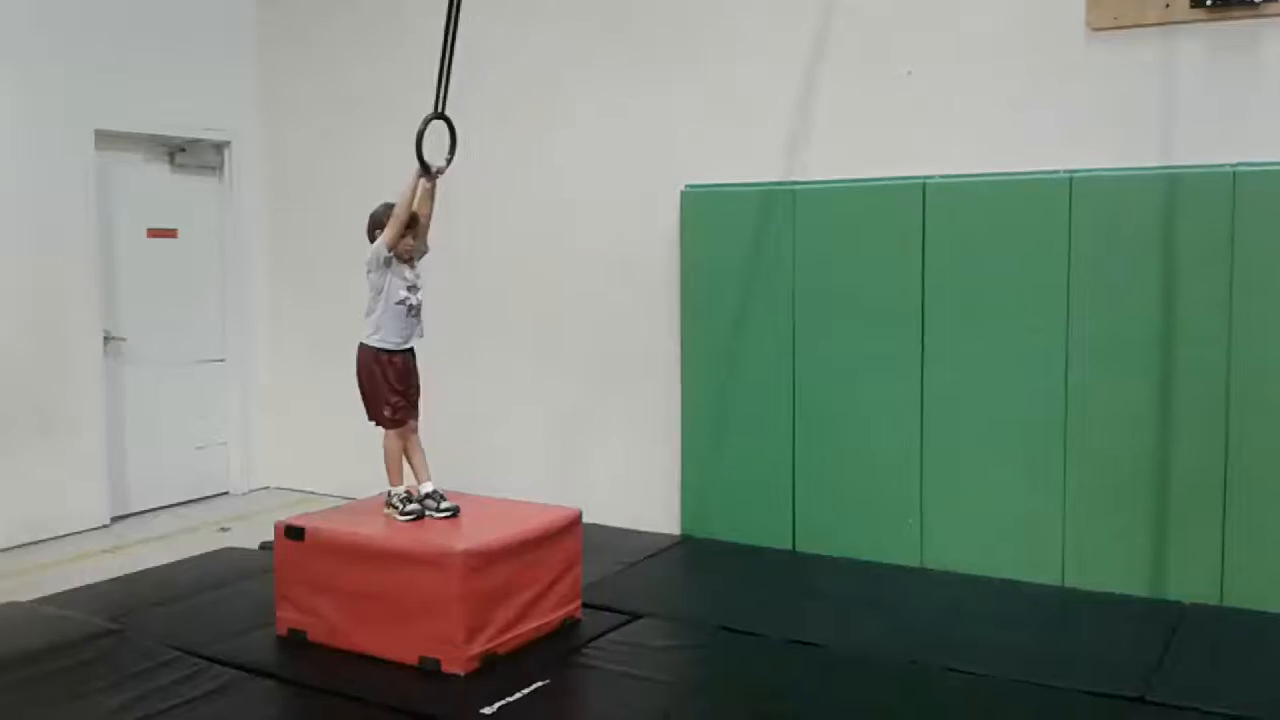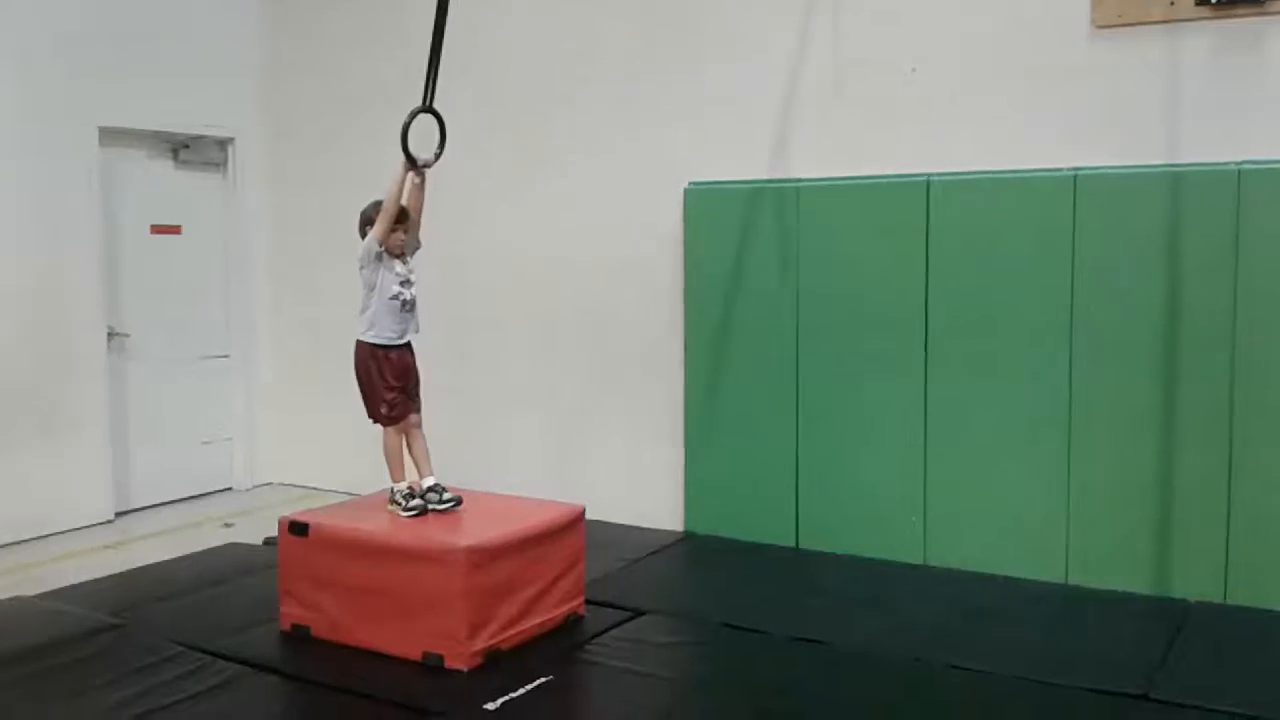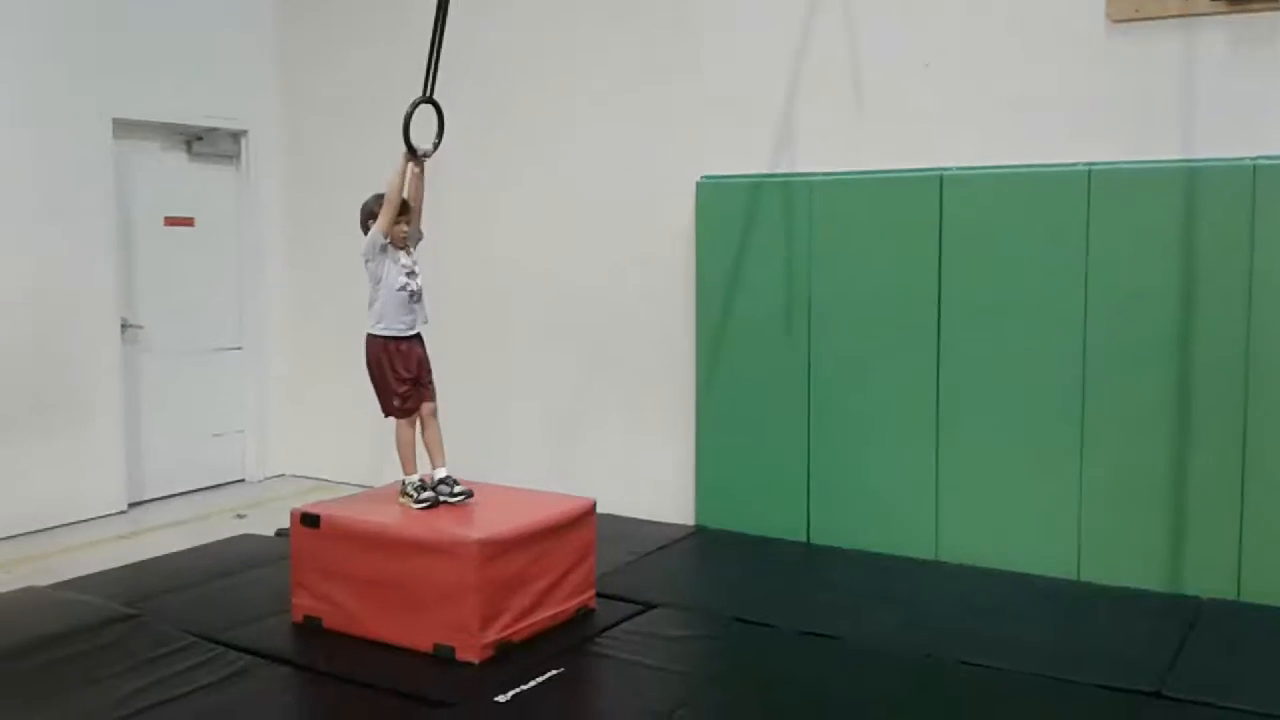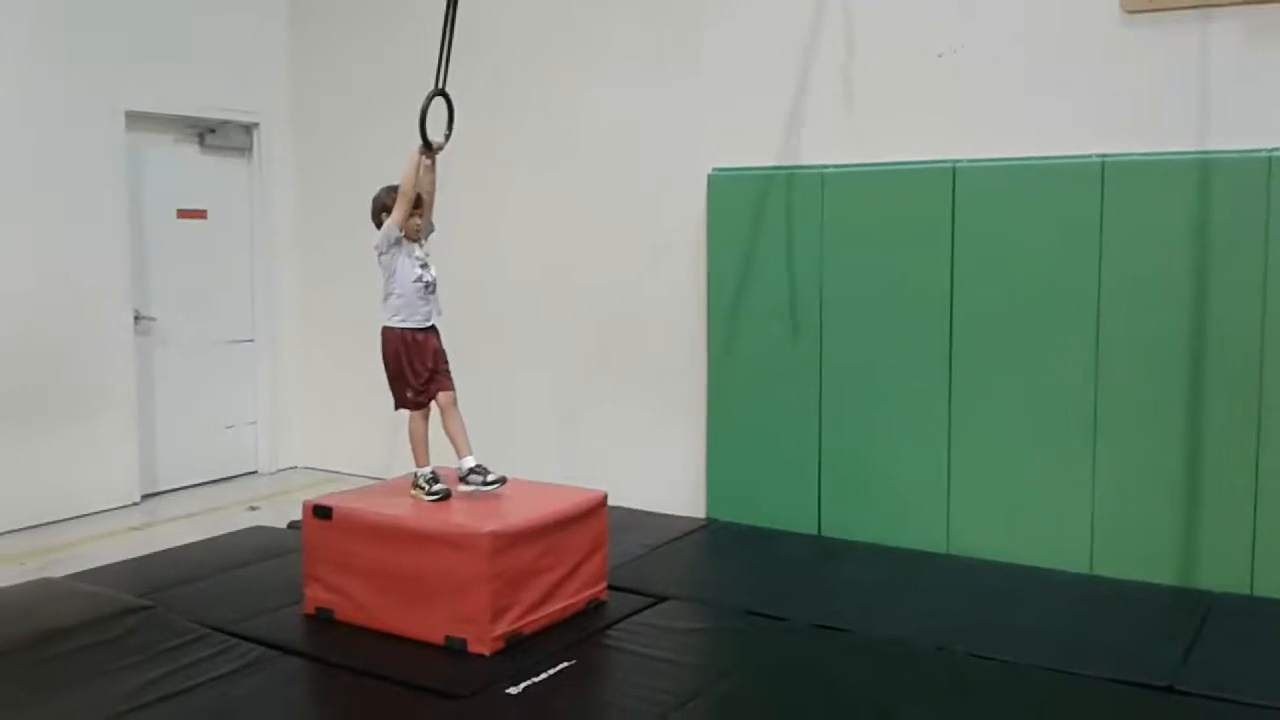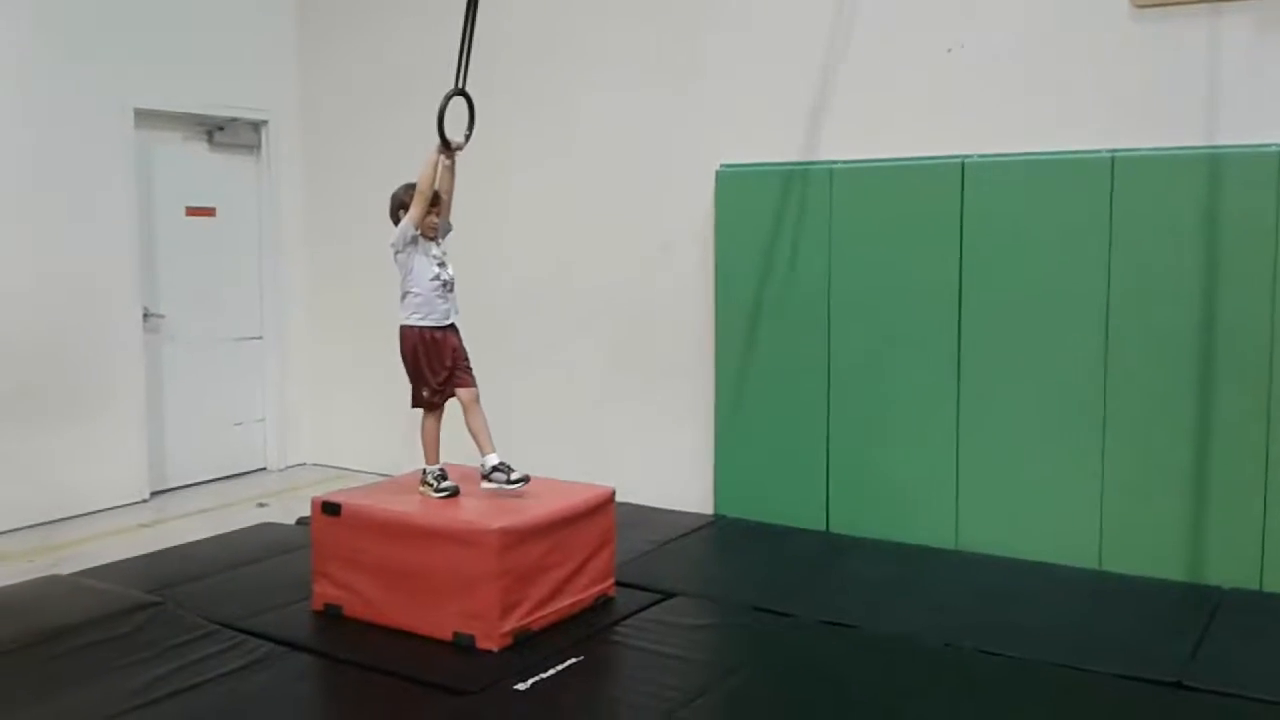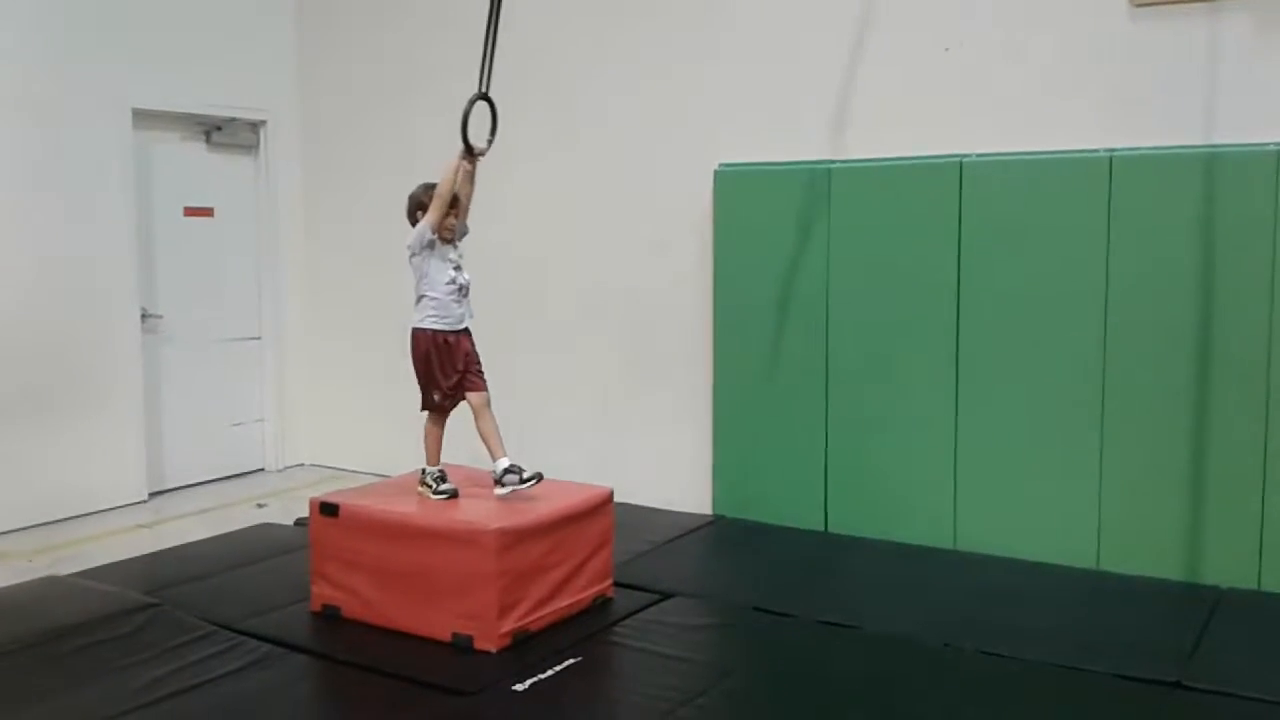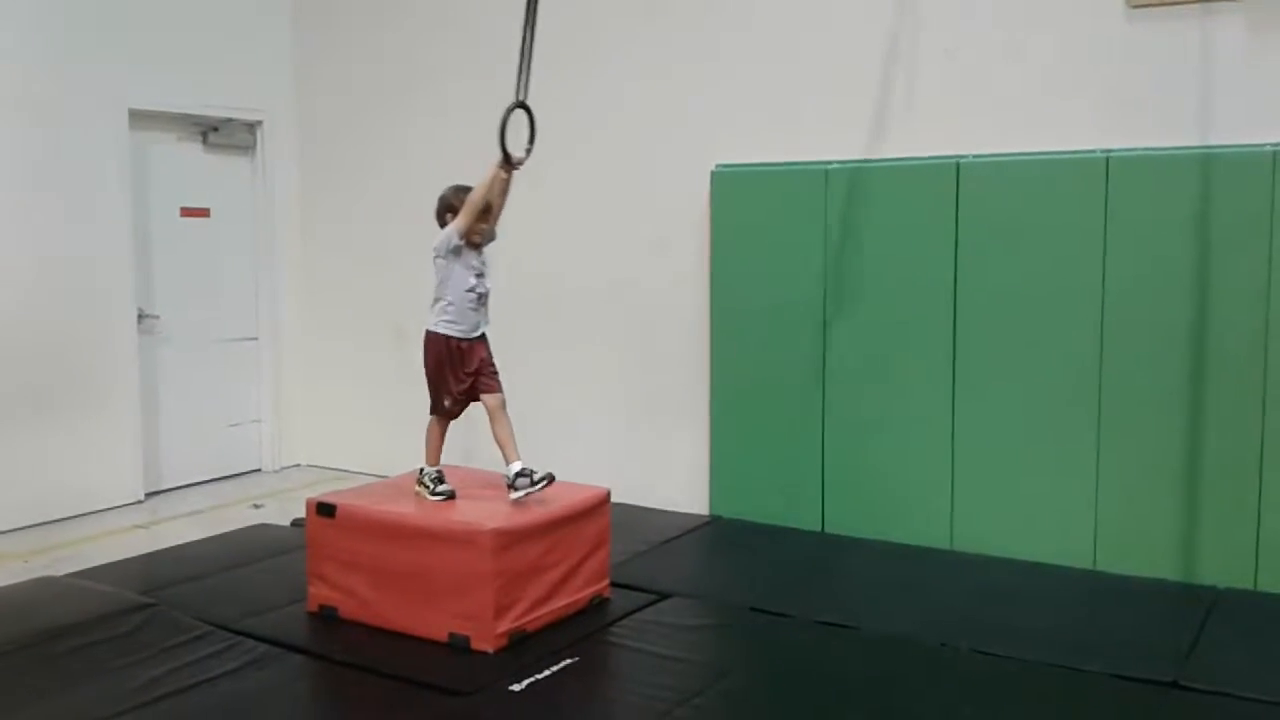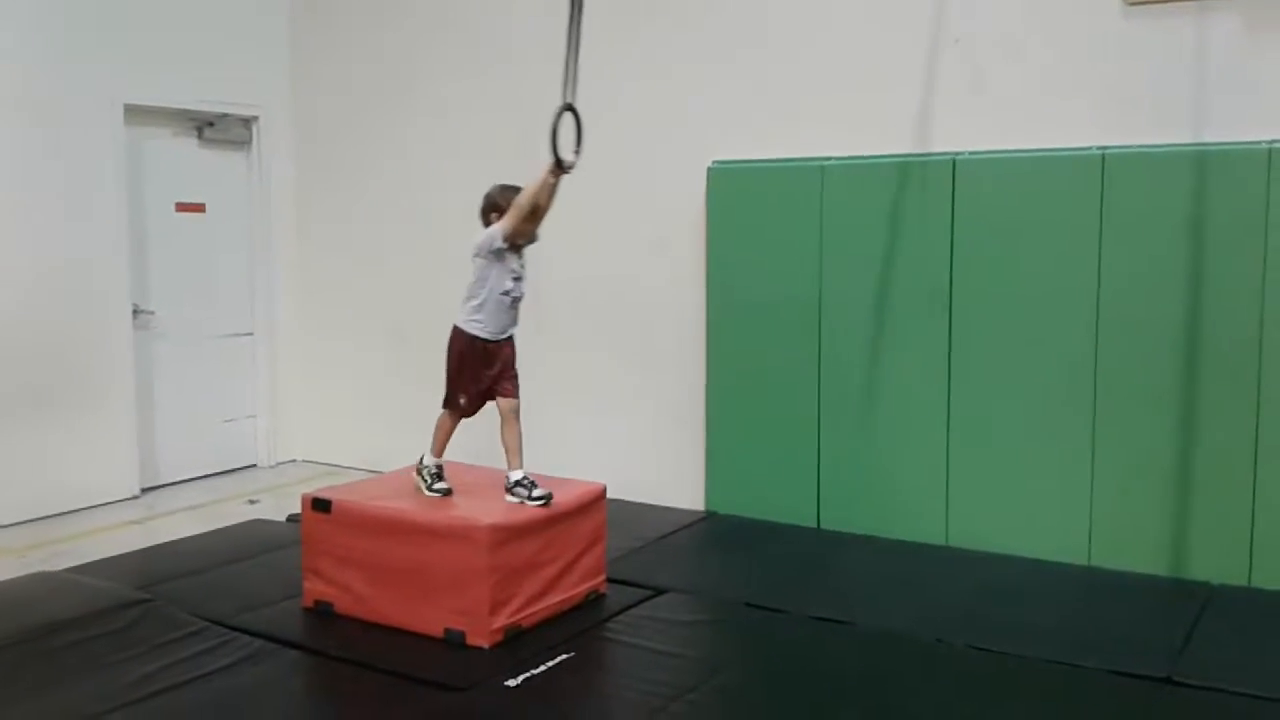
dt=0.2s
person 1, frame 1
left shoulder: (412, 261)
right shoulder: (378, 262)
left elbow: (422, 219)
right elbow: (398, 218)
left wrist: (430, 183)
right wrist: (416, 177)
left hip: (404, 354)
right hip: (377, 354)
left knee: (410, 426)
right knee: (395, 425)
left ankle: (427, 492)
right ankle: (397, 495)
person 1, frame 2
left shoulder: (405, 256)
right shoulder: (371, 259)
left elbow: (414, 215)
right elbow: (386, 212)
left wrist: (419, 177)
right wrist: (402, 170)
left hip: (402, 349)
right hip: (374, 351)
left knee: (413, 421)
right knee: (394, 422)
left ankle: (429, 486)
right ankle: (399, 491)
person 1, frame 3
left shoulder: (408, 248)
right shoulder: (375, 251)
left elbow: (415, 205)
right elbow: (390, 204)
left wrist: (418, 168)
right wrist: (403, 162)
left hip: (413, 341)
right hip: (385, 343)
left knee: (428, 410)
right knee: (406, 414)
left ankle: (441, 478)
right ankle: (411, 483)
person 1, frame 4
left shoulder: (419, 241)
right shoulder: (388, 244)
left elbow: (426, 197)
right elbow: (404, 196)
left wrist: (430, 160)
right wrist: (417, 154)
left hip: (428, 333)
right hip: (401, 335)
left knee: (448, 400)
right knee: (419, 406)
left ankle: (469, 468)
right ankle: (423, 476)
person 1, frame 5
left shoulder: (436, 239)
right shoulder: (404, 242)
left elbow: (444, 196)
right elbow: (421, 196)
left wrist: (449, 159)
right wrist: (436, 154)
left hip: (447, 331)
right hip: (419, 333)
left knee: (470, 397)
right knee: (432, 405)
left ankle: (491, 466)
right ankle: (432, 473)
person 1, frame 6
left shoulder: (453, 242)
right shoulder: (420, 244)
left elbow: (463, 200)
right elbow: (440, 199)
left wrist: (470, 164)
right wrist: (458, 159)
left hip: (460, 335)
right hip: (431, 336)
left knee: (481, 401)
right knee: (439, 409)
left ankle: (504, 470)
right ankle: (431, 474)
person 1, frame 7
left shoulder: (478, 247)
right shoulder: (446, 247)
left elbow: (493, 208)
right elbow: (473, 205)
left wrist: (506, 174)
right wrist: (495, 170)
left hip: (475, 341)
right hip: (445, 340)
left knee: (496, 404)
right knee: (444, 411)
left ankle: (516, 474)
right ankle: (429, 474)
person 1, frame 8
left shoulder: (518, 247)
right shoulder: (488, 246)
left elbow: (537, 212)
right elbow: (518, 209)
left wrist: (554, 177)
right wrist: (546, 176)
left hip: (502, 341)
right hip: (470, 339)
left knee: (510, 408)
right knee: (456, 408)
left ankle: (517, 480)
right ankle: (429, 466)
